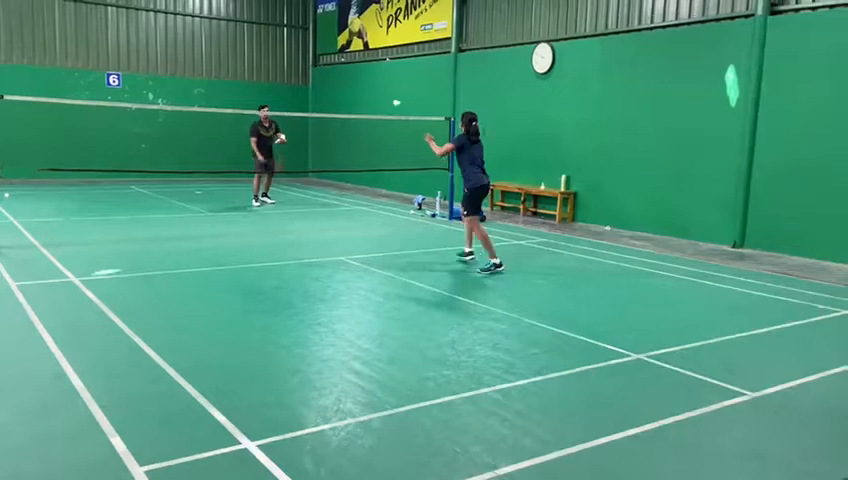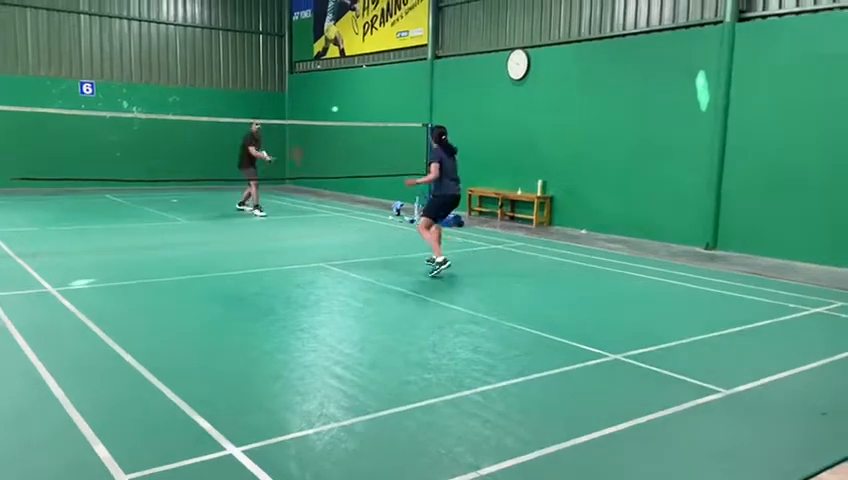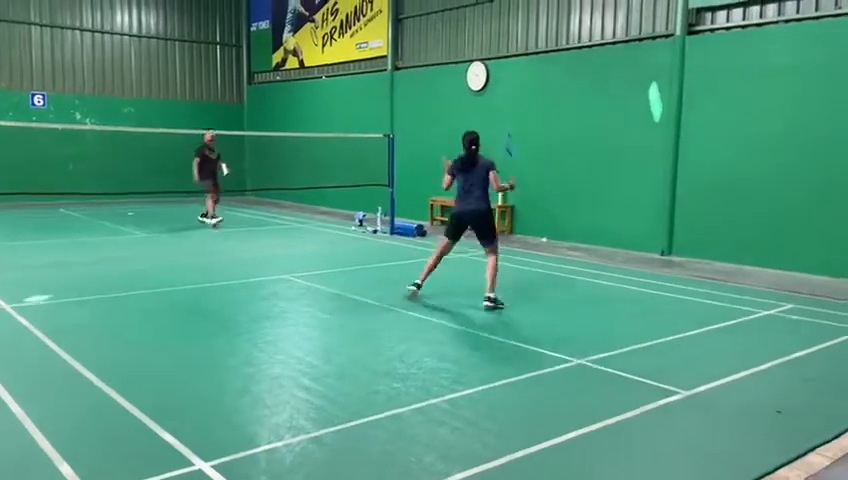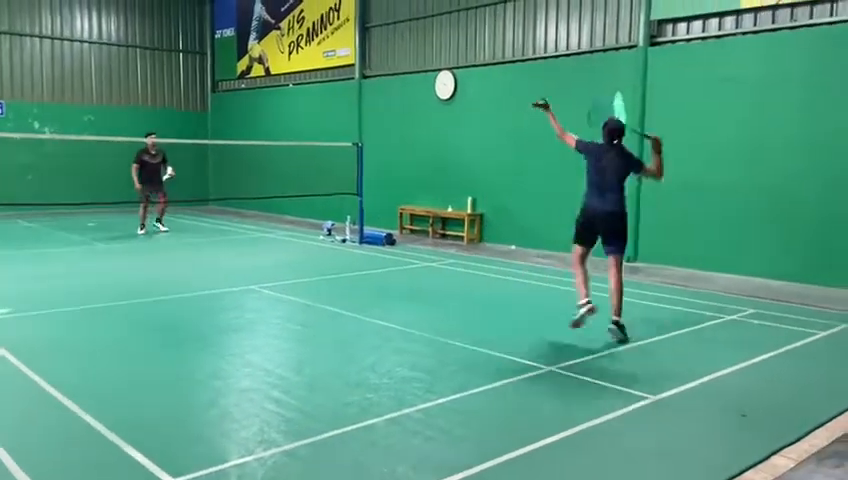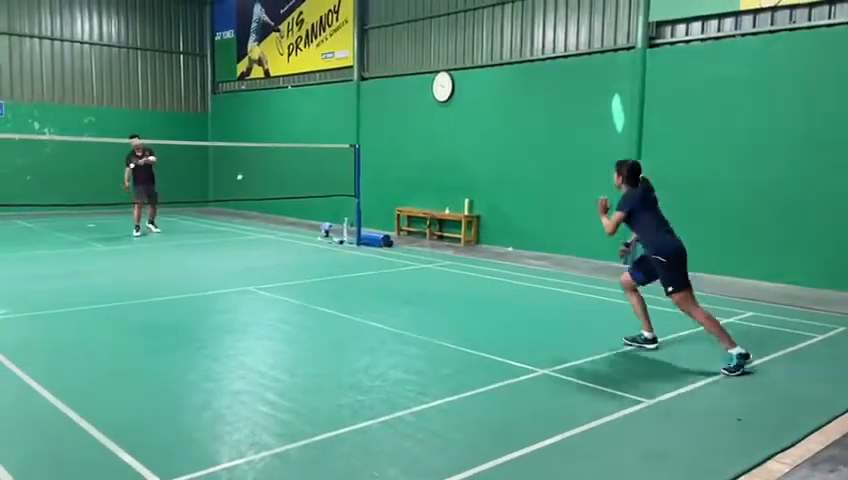
dt=0.7s
person 1, frame 1
left shoulder: (462, 138)
right shoulder: (476, 140)
left elbow: (441, 152)
left wrist: (431, 142)
left hip: (474, 185)
right hip: (482, 183)
left knee: (474, 225)
right knee: (468, 217)
left ankle: (495, 261)
right ankle: (468, 250)
person 1, frame 2
left shoulder: (435, 152)
right shoulder: (451, 152)
left elbow: (434, 175)
left wrist: (416, 182)
left hip: (442, 195)
right hip: (455, 196)
left knee: (422, 227)
right knee: (435, 222)
left ankle: (441, 259)
right ankle: (435, 257)
person 1, frame 3
left shoulder: (457, 163)
right shoulder: (487, 163)
left elbow: (446, 186)
right elbow: (497, 187)
left wrist: (447, 169)
right wrist: (509, 186)
left hip: (459, 213)
right hip: (481, 212)
left knee: (441, 251)
right knee: (492, 254)
left ankle: (418, 283)
right ankle: (489, 296)
person 1, frame 4
left shoulder: (592, 148)
right shoulder: (627, 158)
left elbow: (562, 134)
right elbow: (656, 175)
left wrist: (549, 112)
right wrist: (657, 151)
left hip: (590, 213)
right hip: (615, 216)
left knee: (577, 260)
right knee: (615, 270)
left ankle: (584, 302)
right ankle: (616, 321)
person 1, frame 5
left shoulder: (629, 197)
right shoulder: (640, 193)
left elbow: (610, 229)
left wrist: (602, 214)
right wrist: (629, 243)
left hip: (667, 255)
right hip: (656, 254)
left knee: (689, 307)
right knee: (627, 283)
left ankle: (737, 352)
right ankle: (648, 336)
